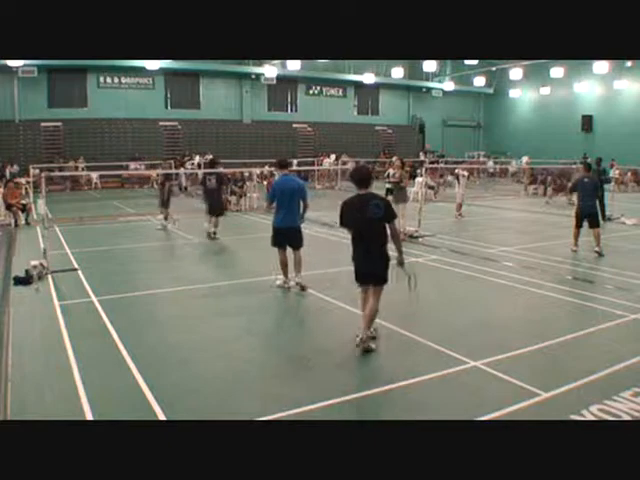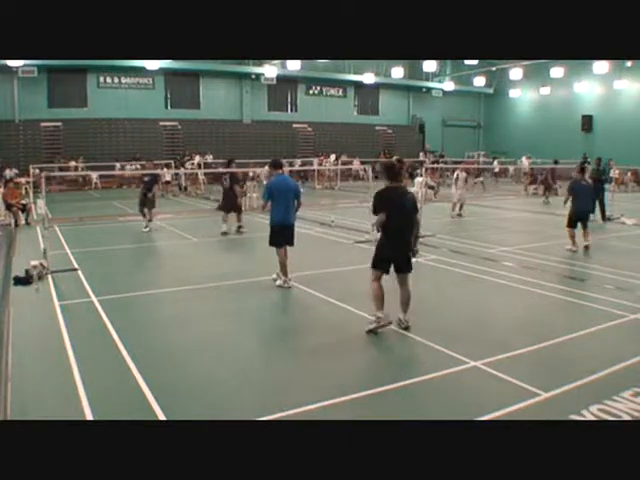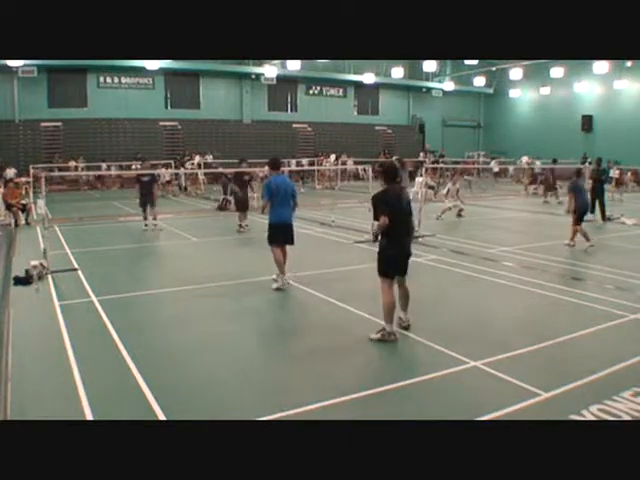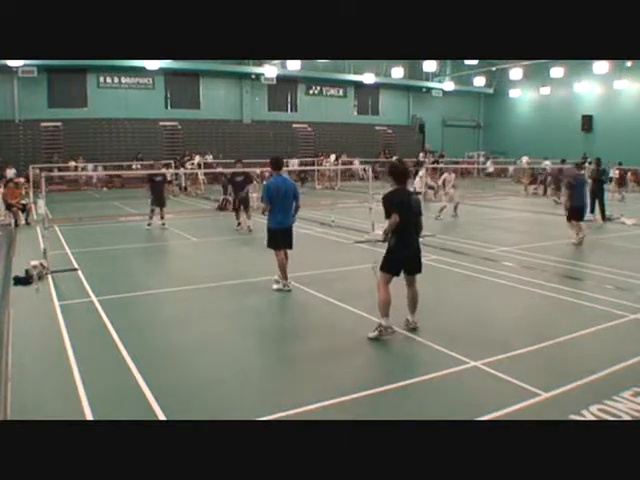
dt=0.7s
person 1, frame 1
left shoulder: (347, 205)
right shoulder: (382, 202)
left elbow: (349, 230)
right elbow: (394, 232)
right wrist: (400, 253)
left hip: (359, 256)
right hip: (379, 256)
left knee: (365, 292)
right knee: (374, 297)
left ankle: (368, 329)
right ankle: (363, 337)
person 1, frame 2
left shoulder: (382, 194)
right shoulder: (409, 195)
left elbow: (381, 218)
right elbow: (416, 222)
left wrist: (377, 224)
right wrist: (414, 244)
left hip: (387, 244)
right hip: (405, 245)
left knee: (376, 279)
right knee: (403, 282)
left ankle: (380, 316)
right ankle: (404, 318)
person 1, frame 3
left shoulder: (379, 197)
right shoulder: (404, 195)
left elbow: (384, 221)
right elbow: (411, 224)
left wrist: (376, 231)
left hip: (389, 248)
right hip: (404, 246)
left knee: (387, 288)
right knee: (401, 283)
left ankle: (389, 330)
right ankle: (404, 318)
person 1, frame 4
left shoulder: (390, 197)
right shoulder: (414, 197)
left elbow: (395, 219)
right elbow: (420, 224)
left wrist: (386, 232)
left hip: (397, 247)
right hip: (414, 247)
left knee: (382, 283)
right knee: (411, 283)
left ankle: (385, 324)
right ankle: (412, 320)
person 2, frame 1
left shoulder: (275, 184)
right shoulder: (299, 183)
left elbow: (268, 205)
right elbow: (306, 204)
left wrist: (271, 205)
right wrist: (302, 216)
left hip: (279, 223)
right hip: (294, 222)
left knee: (282, 251)
right knee: (297, 251)
left ankle: (286, 280)
right ankle: (298, 277)
person 2, frame 2
left shoulder: (271, 183)
right shoulder: (292, 182)
left elbow: (265, 203)
right elbow: (299, 203)
left wrist: (263, 208)
left hip: (277, 220)
right hip: (289, 220)
left knee: (280, 249)
right knee: (284, 247)
left ankle: (286, 279)
right ankle: (282, 273)
person 2, frame 3
left shoulder: (269, 182)
right shoulder: (289, 181)
left elbow: (266, 203)
right elbow: (295, 202)
left wrist: (262, 210)
left hip: (276, 219)
right hip: (287, 219)
left knee: (275, 247)
right knee: (283, 247)
left ankle: (283, 277)
right ankle: (281, 274)
person 2, frame 4
left shoulder: (269, 184)
right shoulder: (291, 183)
left elbow: (266, 206)
right elbow: (297, 204)
left wrist: (263, 212)
left hip: (275, 223)
right hip: (288, 222)
left knee: (279, 252)
right knee: (284, 250)
left ankle: (285, 283)
right ankle: (282, 276)
